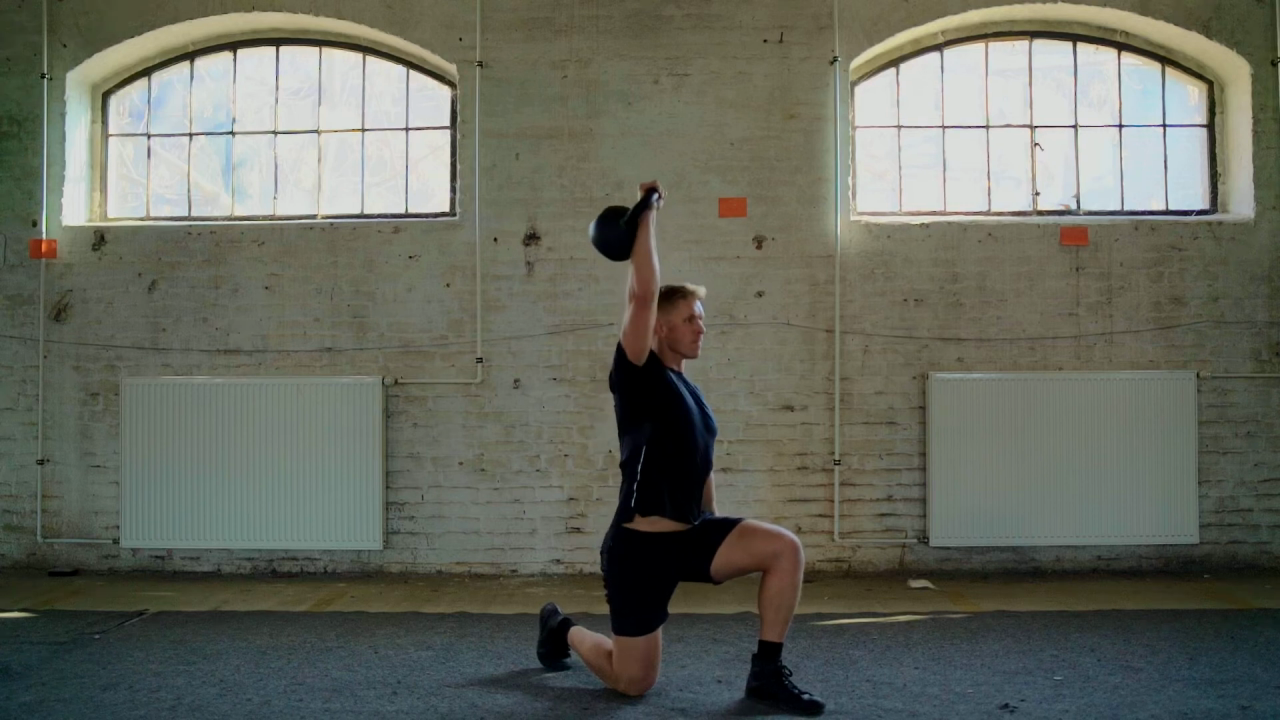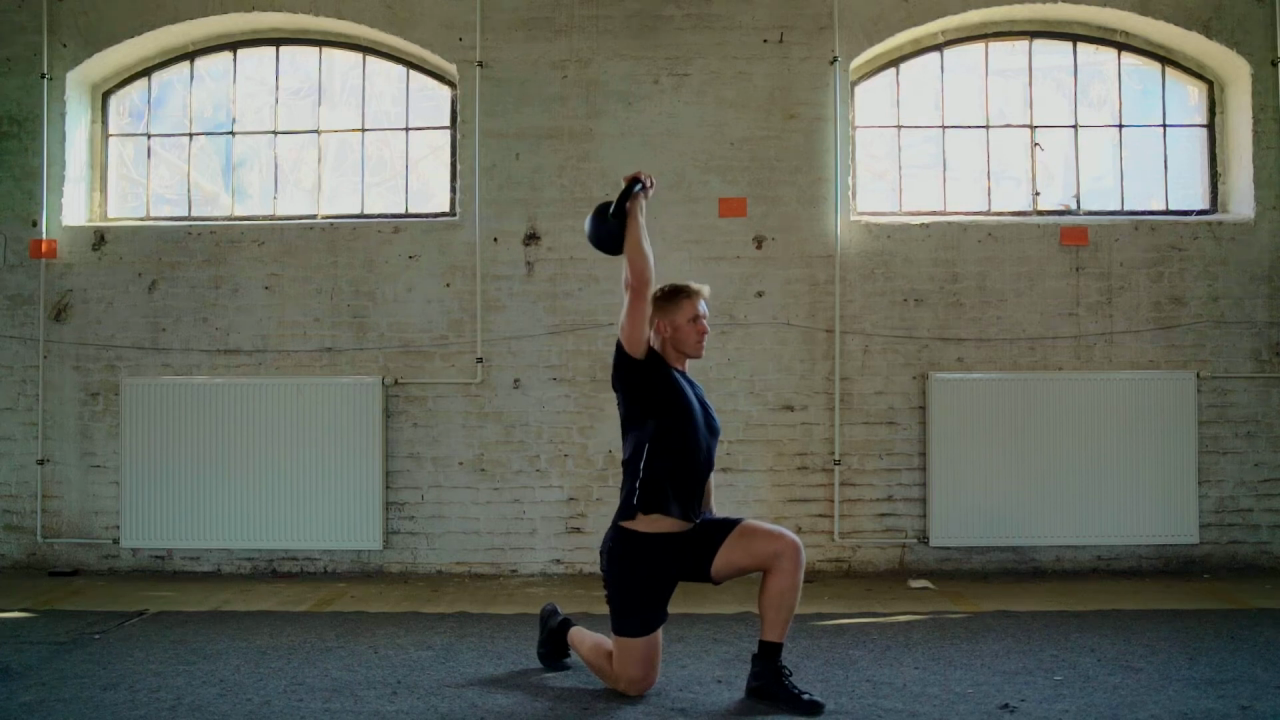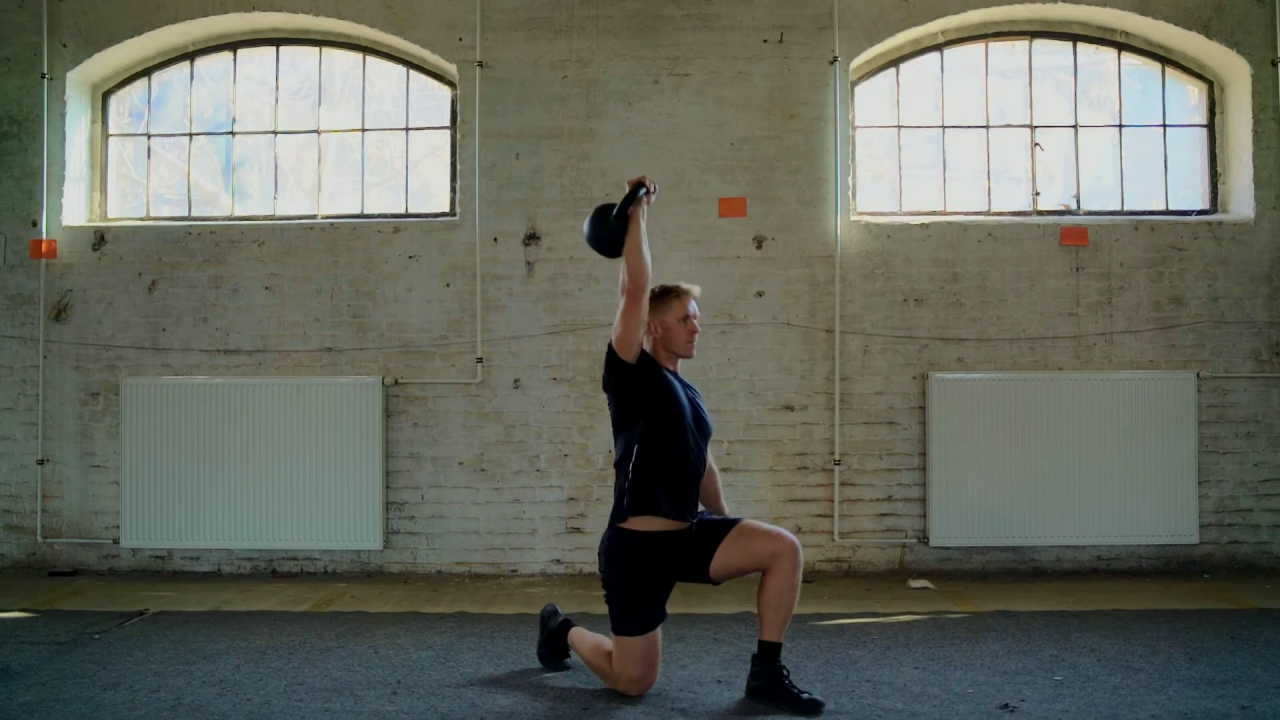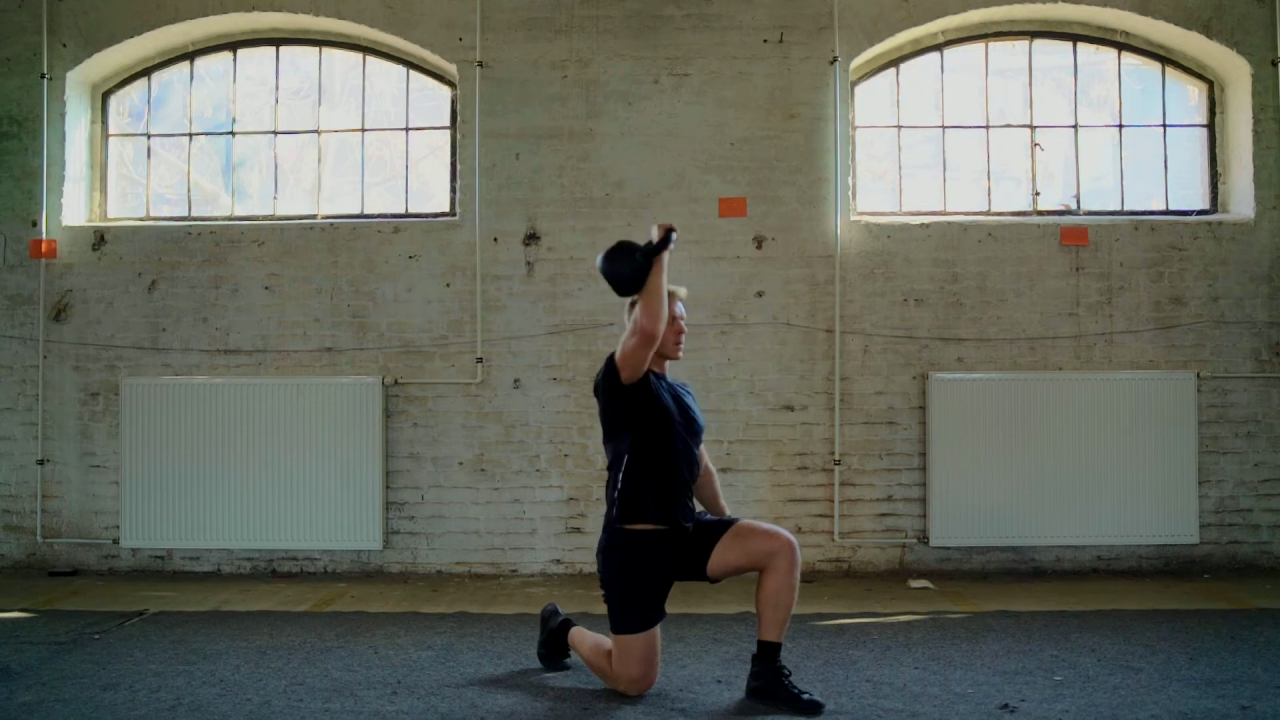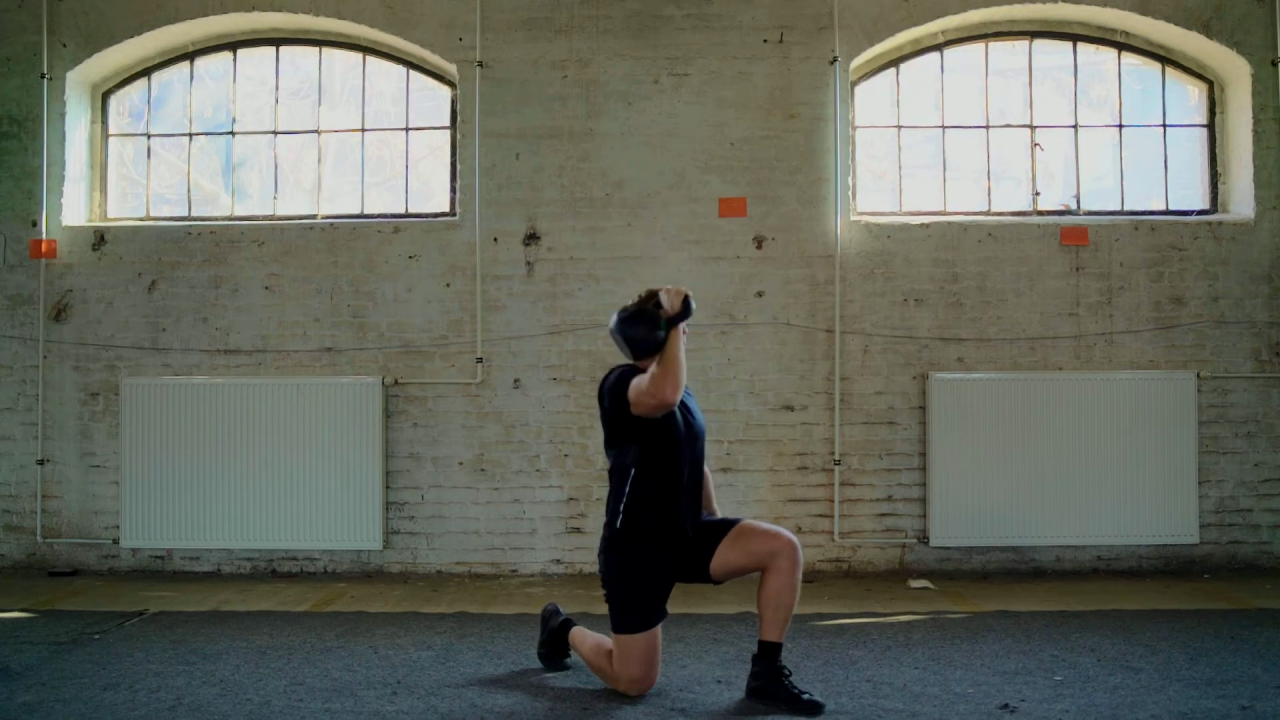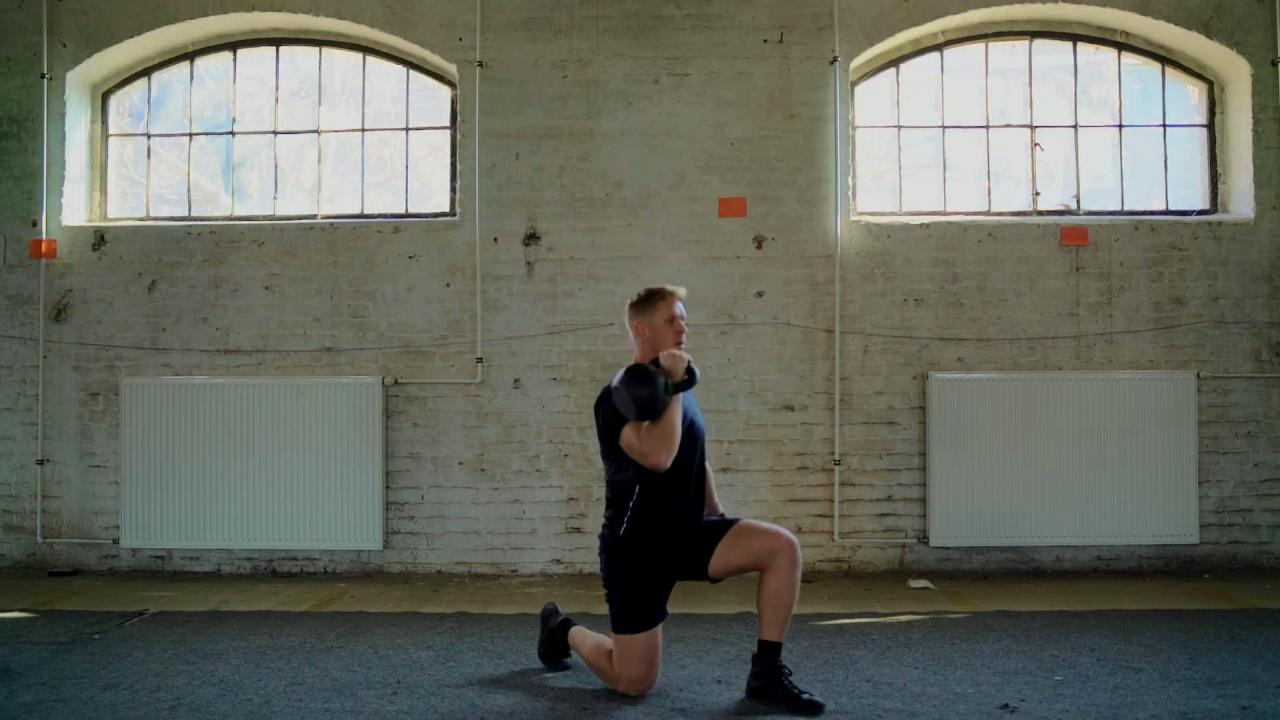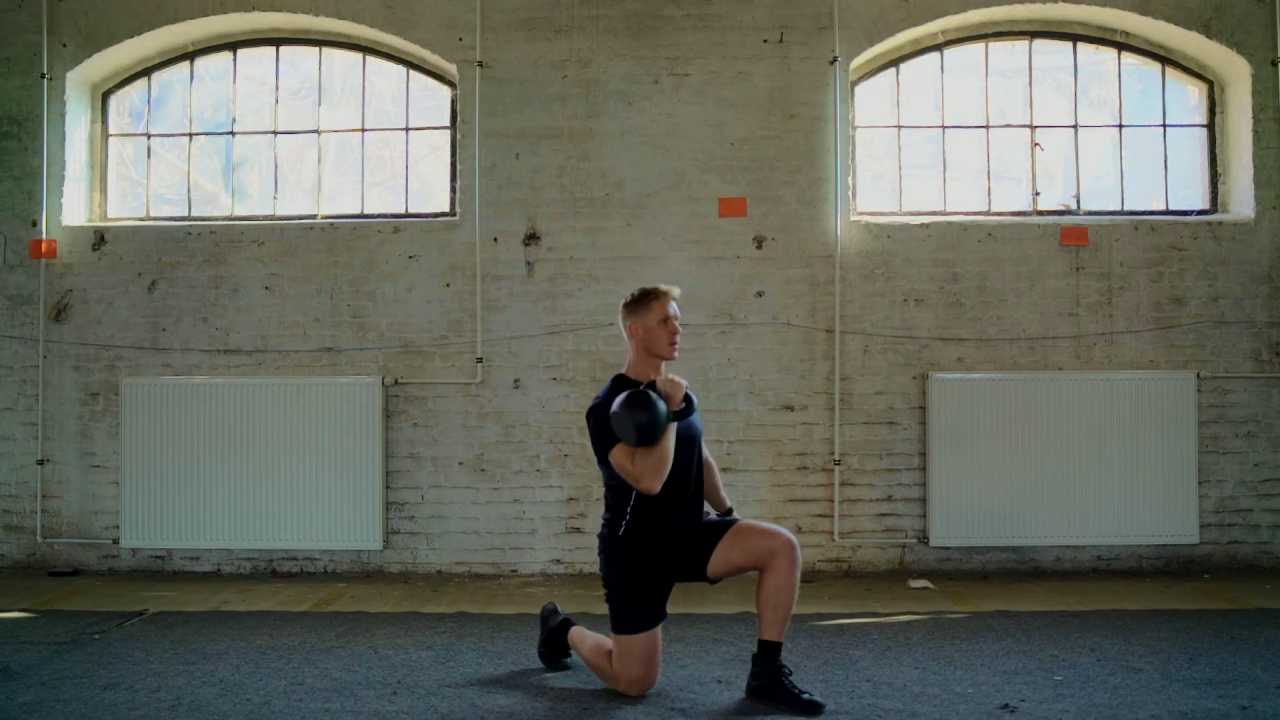
dt=0.3s
person 1, frame 1
left shoulder: (688, 392)
right shoulder: (637, 376)
right elbow: (642, 296)
left wrist: (714, 527)
right wrist: (646, 217)
left hip: (688, 536)
right hip: (640, 548)
left knee: (785, 549)
left ankle: (767, 672)
right ankle: (562, 630)
person 1, frame 2
left shoulder: (690, 391)
right shoulder: (640, 373)
right elbow: (638, 287)
left wrist: (711, 529)
right wrist: (635, 207)
left hip: (687, 537)
right hip: (639, 548)
left knee: (785, 549)
left ankle: (767, 673)
right ankle: (562, 629)
person 1, frame 3
left shoulder: (687, 393)
right shoulder: (630, 374)
right elbow: (634, 290)
left wrist: (726, 526)
right wrist: (637, 211)
left hip: (687, 536)
right hip: (637, 548)
left knee: (783, 549)
left ankle: (766, 673)
right ankle: (562, 630)
person 1, frame 4
left shoulder: (681, 392)
right shoulder: (618, 381)
left elbow: (700, 467)
right elbow: (648, 330)
left wrist: (727, 530)
right wrist: (657, 252)
left hip: (683, 532)
right hip: (634, 546)
left knee: (781, 547)
left ankle: (766, 673)
right ankle: (562, 631)
person 1, frame 5
left shoulder: (683, 397)
right shoulder: (620, 384)
right elbow: (665, 394)
left wrist: (717, 528)
right wrist: (669, 319)
left hip: (685, 535)
right hip: (636, 548)
left knee: (783, 547)
right knee: (634, 682)
left ankle: (766, 674)
right ankle: (563, 631)
person 1, frame 6
left shoulder: (676, 389)
right shoulder: (619, 397)
right elbow: (659, 456)
left wrist: (719, 521)
right wrist: (670, 383)
left hip: (686, 533)
right hip: (636, 547)
left knee: (782, 547)
right knee: (635, 682)
left ankle: (766, 673)
right ankle: (564, 630)
person 1, frame 7
left shoulder: (673, 391)
right shoulder: (611, 406)
right elbow: (649, 479)
left wrist: (727, 514)
right wrist: (669, 410)
left hip: (686, 533)
right hip: (636, 549)
left knee: (781, 546)
right knee: (635, 683)
left ankle: (766, 672)
right ankle: (564, 630)
